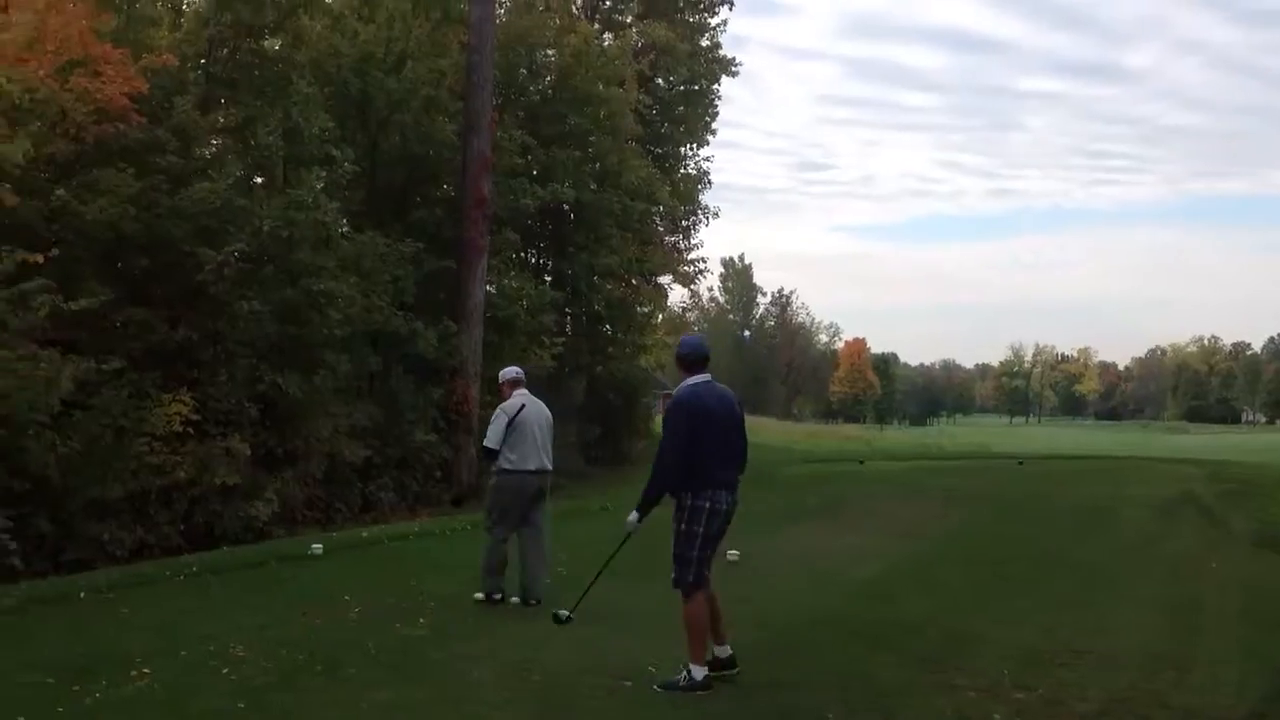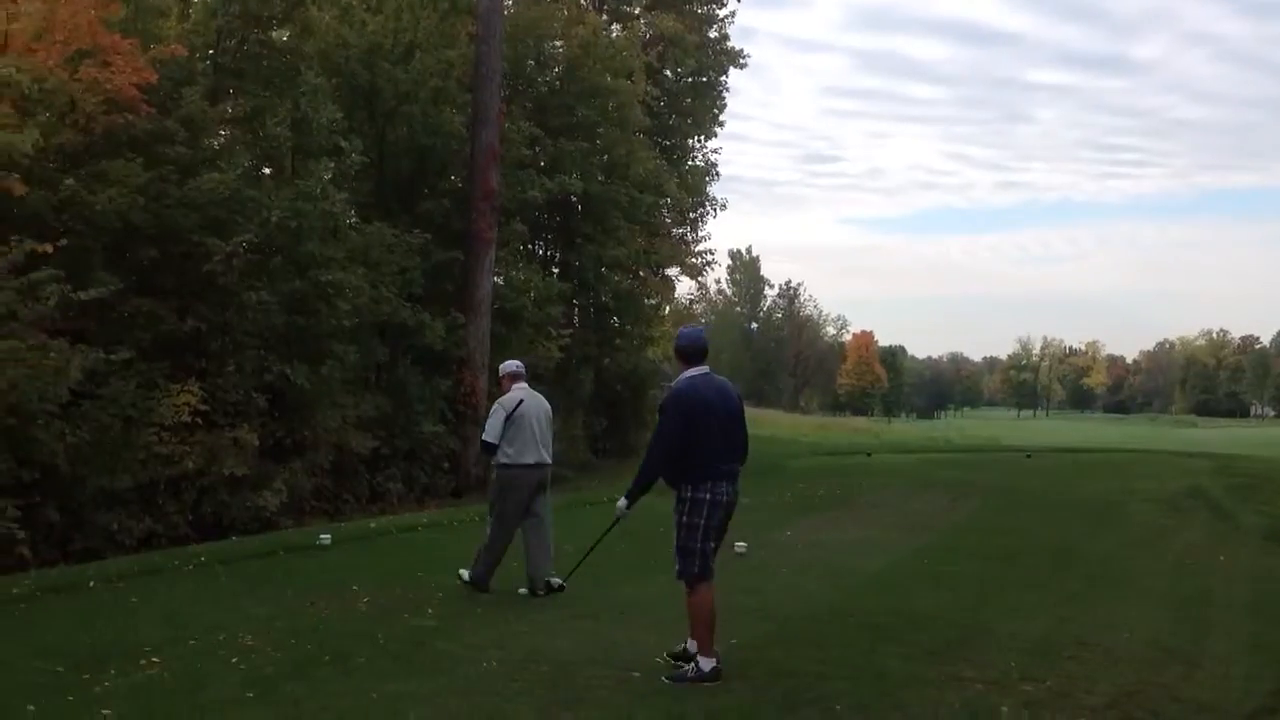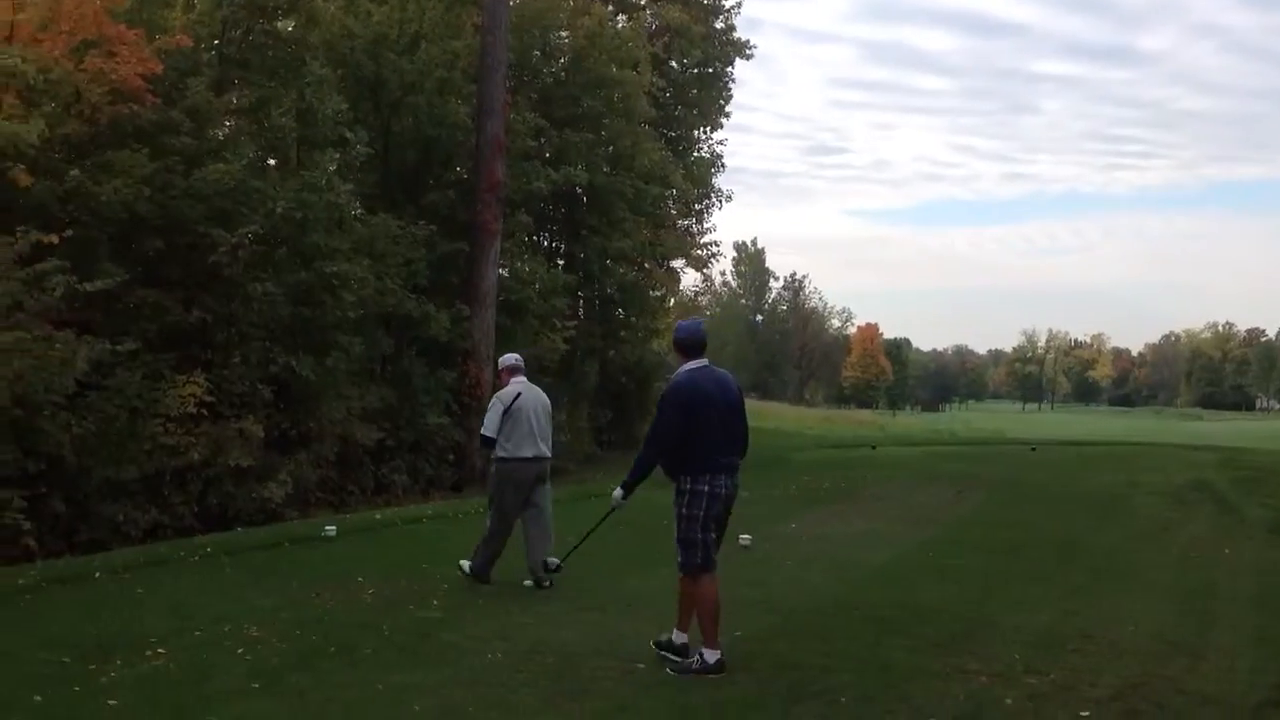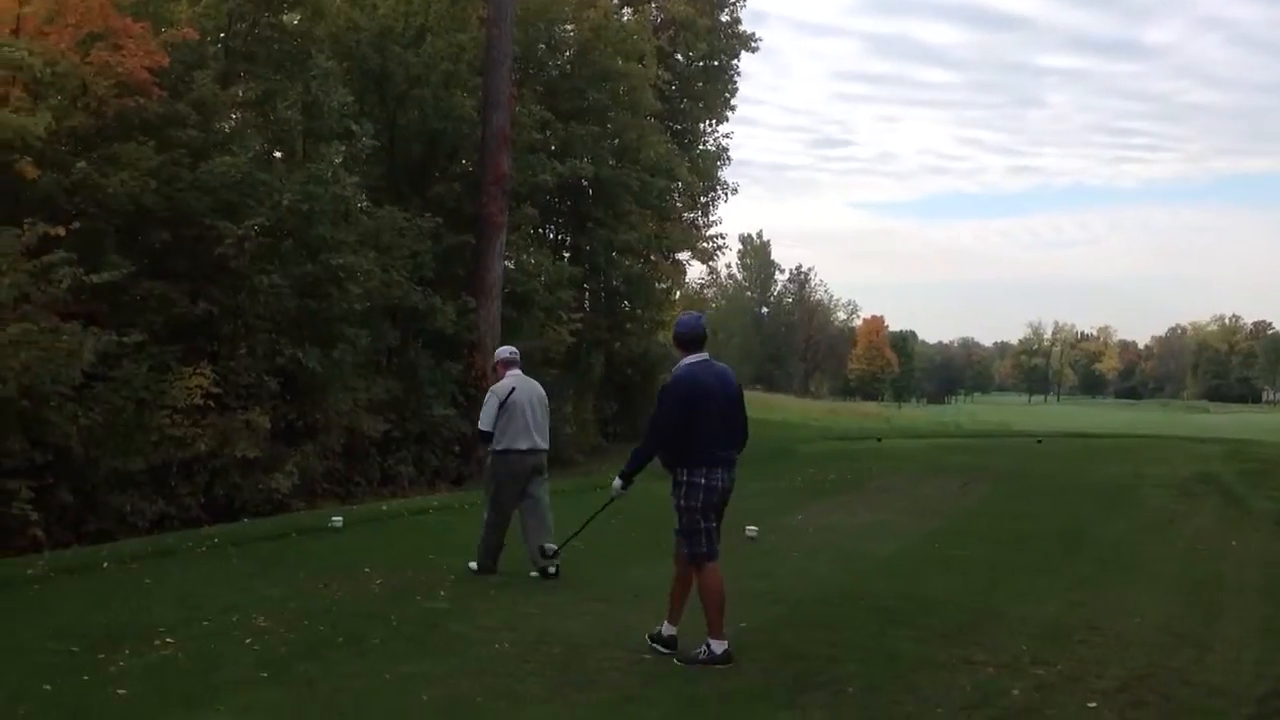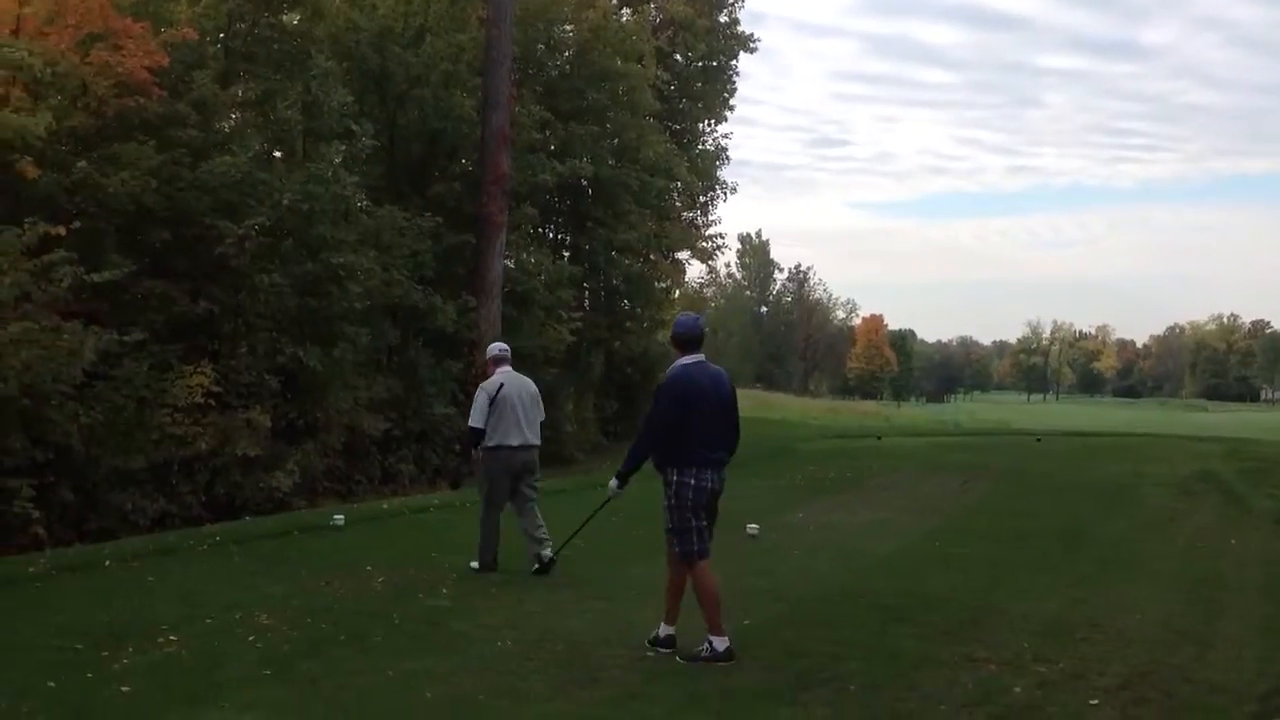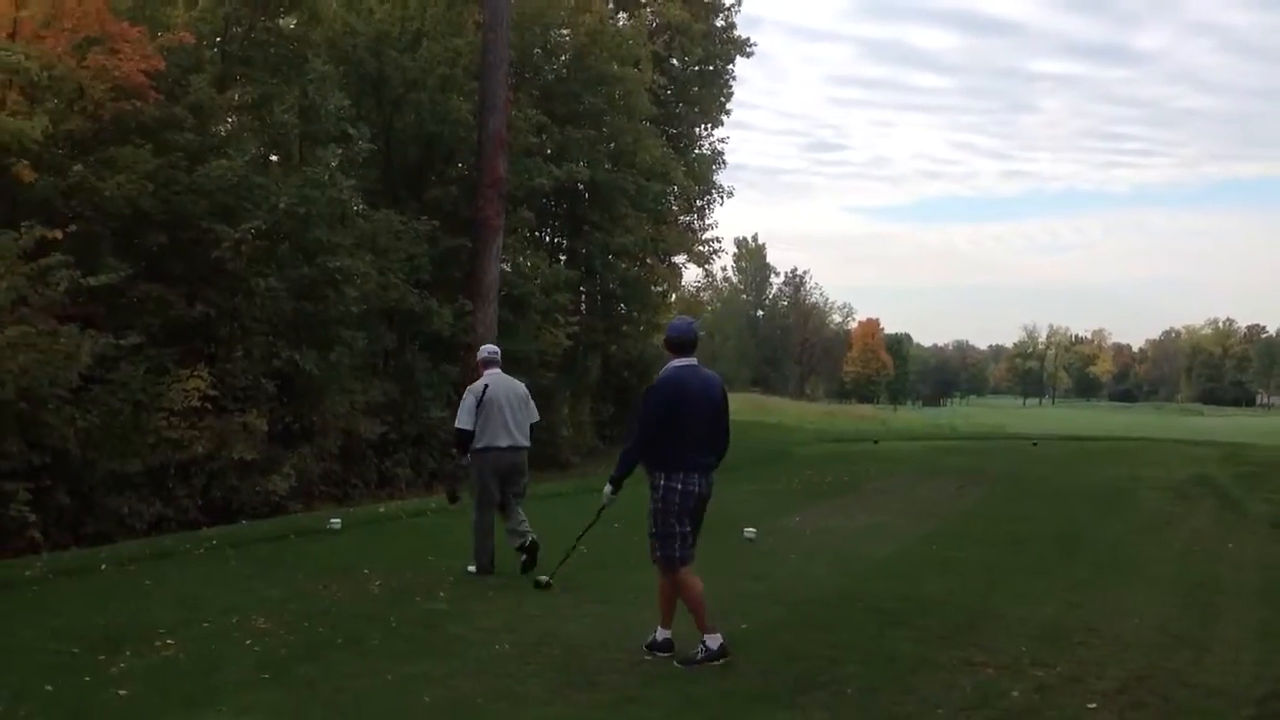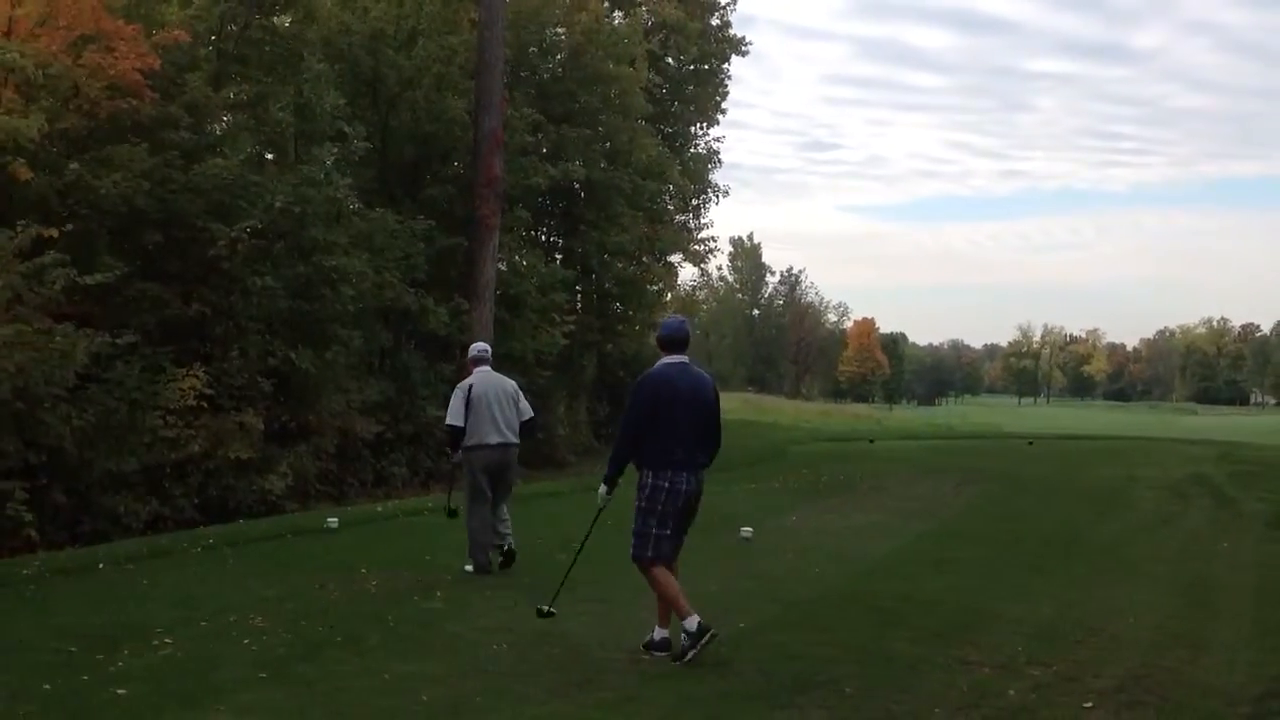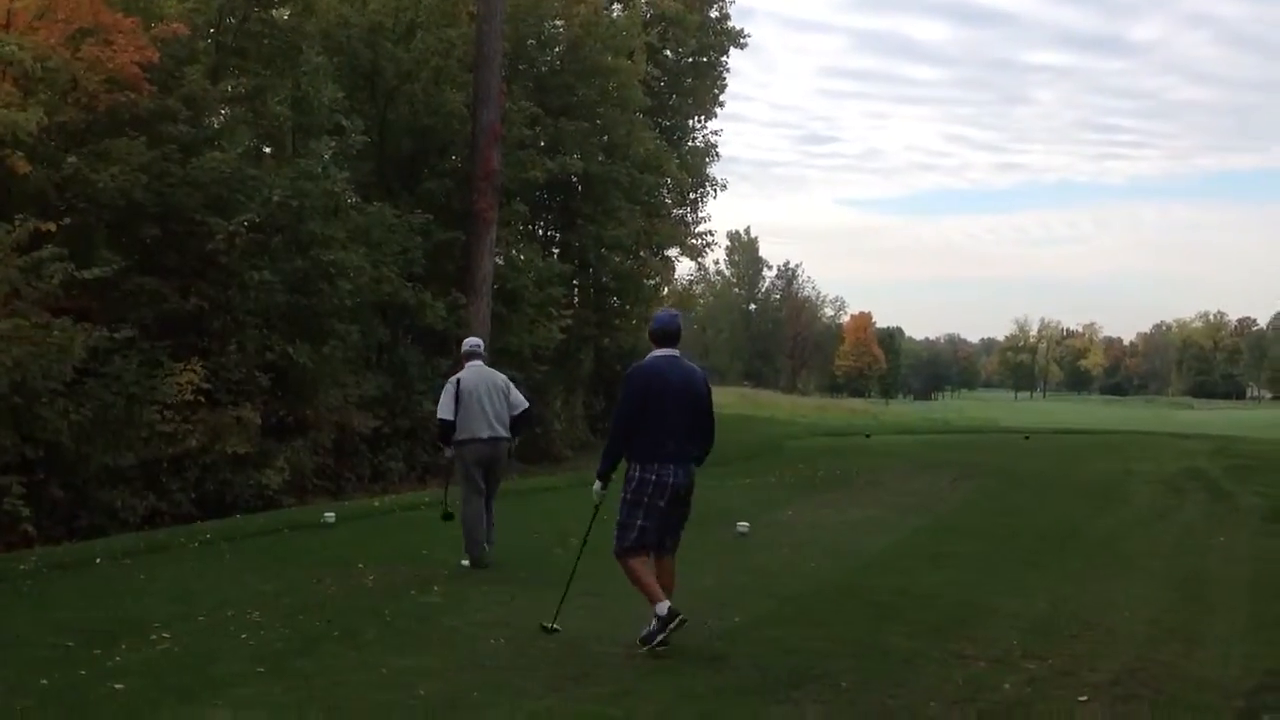
dt=0.1s
person 1, frame 1
left shoulder: (684, 401)
right shoulder: (728, 397)
left elbow: (668, 463)
right elbow: (740, 451)
left wrist: (642, 509)
left hip: (699, 498)
right hip: (725, 495)
left knee: (691, 585)
right knee: (697, 579)
left ankle: (697, 672)
right ankle: (722, 652)
person 1, frame 2
left shoulder: (681, 395)
right shoulder: (728, 389)
left elbow: (660, 453)
right elbow: (741, 443)
left wrist: (631, 496)
left hip: (698, 492)
right hip: (726, 488)
left knee: (698, 576)
right knee: (696, 571)
left ankle: (707, 663)
right ankle: (694, 646)
person 1, frame 3
left shoulder: (680, 388)
right shoulder: (728, 381)
left elbow: (657, 444)
right elbow: (741, 436)
left wrist: (627, 486)
left hip: (697, 483)
right hip: (726, 481)
left knee: (700, 568)
right knee: (695, 564)
left ankle: (711, 655)
right ankle: (678, 638)
person 1, frame 4
left shoulder: (681, 381)
right shoulder: (727, 376)
left elbow: (657, 435)
right elbow: (741, 430)
left wrist: (626, 475)
left hip: (694, 477)
right hip: (722, 474)
left knee: (704, 559)
right knee: (686, 553)
left ankle: (718, 646)
right ankle: (668, 631)
person 1, frame 5
left shoulder: (675, 381)
right shoulder: (721, 378)
left elbow: (651, 435)
right elbow: (733, 432)
left wrist: (622, 476)
left hip: (685, 476)
right hip: (712, 474)
left knee: (696, 559)
right knee: (679, 553)
left ankle: (719, 642)
right ankle: (666, 632)
person 1, frame 6
left shoulder: (664, 384)
right shoulder: (714, 383)
left elbow: (641, 439)
right elbow: (723, 438)
left wrist: (616, 480)
left hip: (671, 480)
right hip: (701, 480)
left knee: (677, 564)
right knee: (673, 558)
left ankle: (712, 640)
right ankle: (663, 635)
person 1, frame 7
left shoulder: (652, 381)
right shoulder: (705, 382)
left elbow: (629, 435)
right elbow: (714, 437)
left wrist: (610, 480)
left hip: (659, 478)
right hip: (691, 478)
left knee: (648, 559)
right knee: (664, 557)
left ankle: (693, 625)
right ankle: (661, 634)
person 1, frame 8
left shoulder: (640, 373)
right shoulder: (696, 377)
left elbow: (620, 429)
right elbow: (707, 432)
left wrist: (603, 474)
left hip: (647, 471)
right hip: (682, 473)
left knee: (627, 550)
right knee: (664, 551)
left ankle: (664, 608)
right ankle: (657, 626)
person 2, frame 1
left shoulder: (506, 409)
right shoulder: (543, 408)
left elbow: (489, 449)
left wrist: (498, 460)
left hip: (512, 478)
right hip: (541, 476)
left knee: (498, 530)
right knee: (533, 534)
left ankle: (493, 589)
right ankle: (532, 592)
person 2, frame 2
left shoulder: (505, 403)
right shoulder: (543, 402)
left elbow: (489, 444)
left wrist: (499, 454)
left hip: (512, 472)
right hip: (541, 470)
left knee: (500, 526)
right knee: (538, 526)
left ankle: (479, 577)
right ankle: (540, 582)
person 2, frame 3
left shoulder: (503, 396)
right shoulder: (542, 396)
left elbow: (487, 438)
left wrist: (499, 447)
left hip: (511, 465)
right hip: (540, 464)
left knee: (500, 519)
right knee: (538, 518)
left ankle: (479, 568)
right ankle: (542, 574)
person 2, frame 4
left shoulder: (498, 390)
right shoulder: (538, 388)
left elbow: (485, 431)
left wrist: (492, 444)
left hip: (507, 457)
right hip: (537, 456)
left knee: (497, 511)
right knee: (537, 510)
left ankle: (486, 562)
right ankle: (546, 564)
person 2, frame 5
left shoulder: (488, 387)
right shoulder: (530, 384)
left elbow: (476, 428)
right elbow: (539, 420)
left wrist: (476, 446)
left hip: (499, 454)
right hip: (529, 452)
left knee: (491, 507)
right knee: (527, 504)
left ankle: (487, 560)
right ankle: (543, 551)
person 2, frame 6
left shoulder: (475, 389)
right shoulder: (519, 386)
left elbow: (464, 429)
right elbow: (532, 423)
left wrist: (462, 451)
left hip: (487, 455)
right hip: (518, 454)
left knee: (485, 508)
right knee: (512, 504)
left ankle: (484, 563)
right ankle: (526, 539)
person 2, frame 7
left shoulder: (465, 387)
right shoulder: (509, 384)
left elbow: (454, 426)
right elbow: (527, 420)
left wrist: (455, 450)
left hip: (478, 452)
right hip: (508, 451)
left knee: (478, 506)
right knee: (498, 501)
left ankle: (481, 562)
right ankle: (504, 543)
person 2, frame 8
left shoulder: (456, 381)
right shoulder: (501, 379)
left elbow: (445, 420)
right elbow: (524, 411)
left wrist: (448, 445)
right wrist: (511, 436)
left hip: (469, 446)
right hip: (499, 445)
left knee: (473, 500)
right knee: (486, 499)
left ankle: (478, 556)
right ankle: (484, 547)
